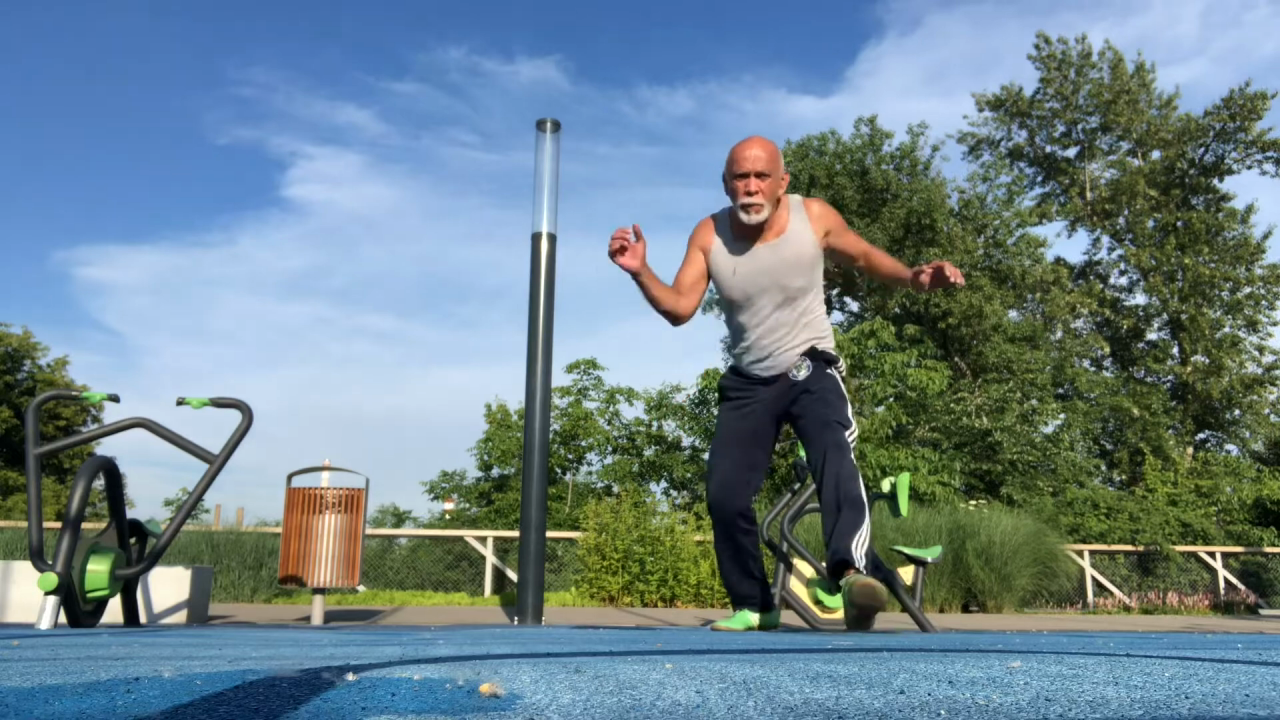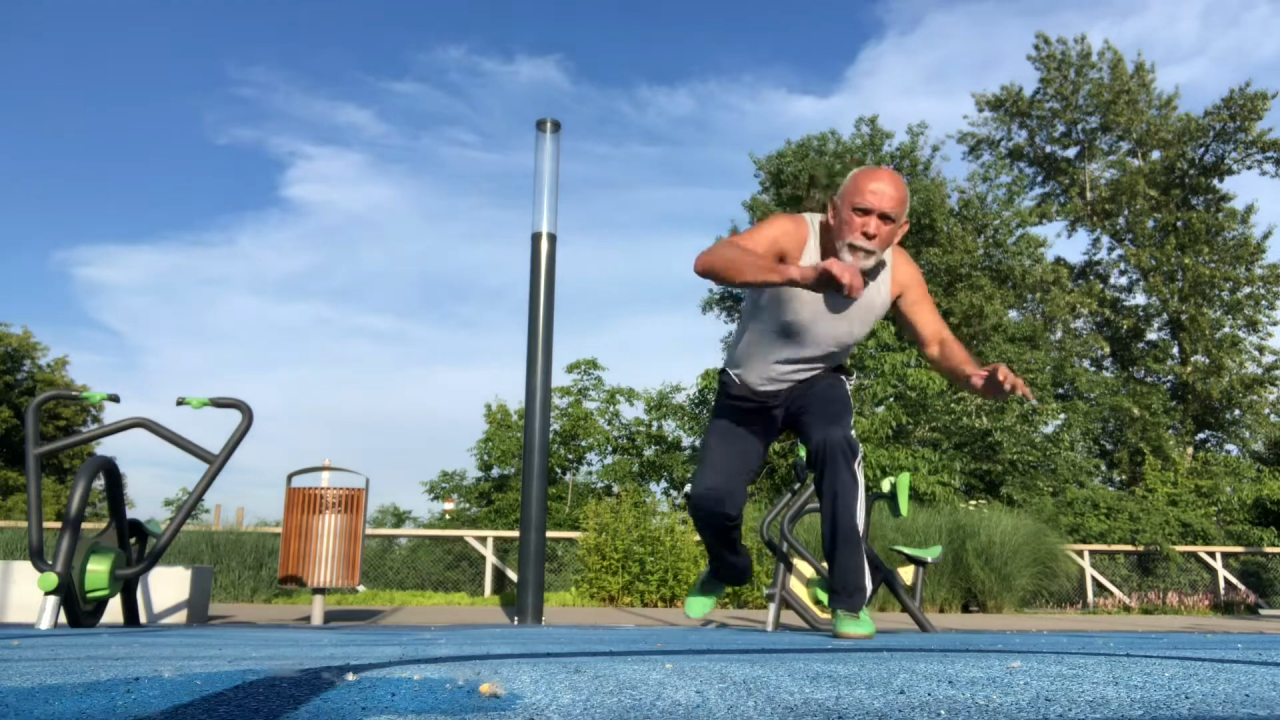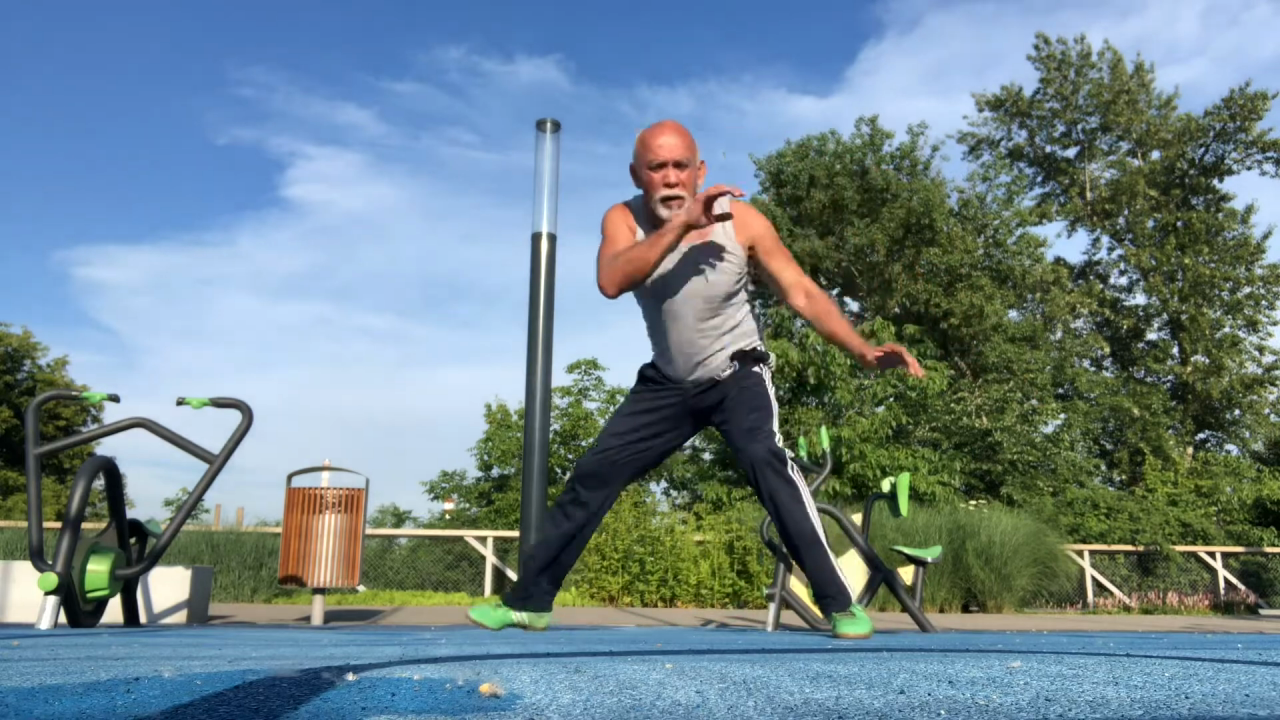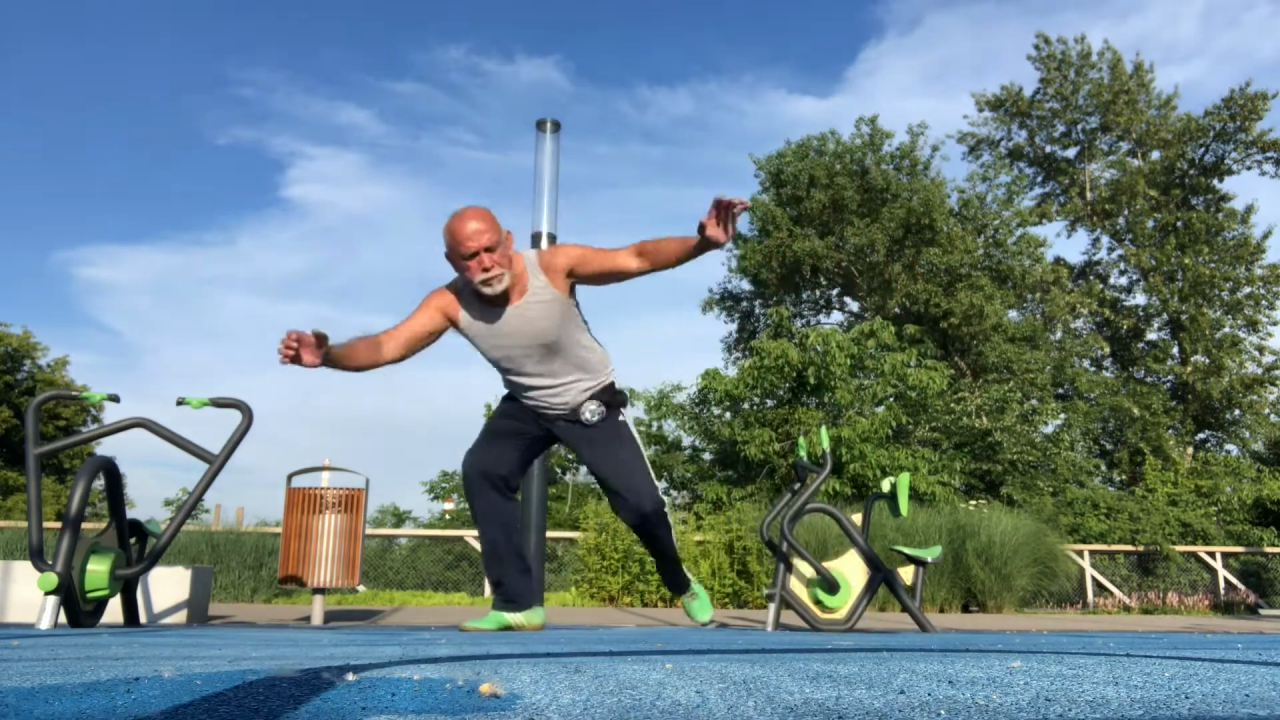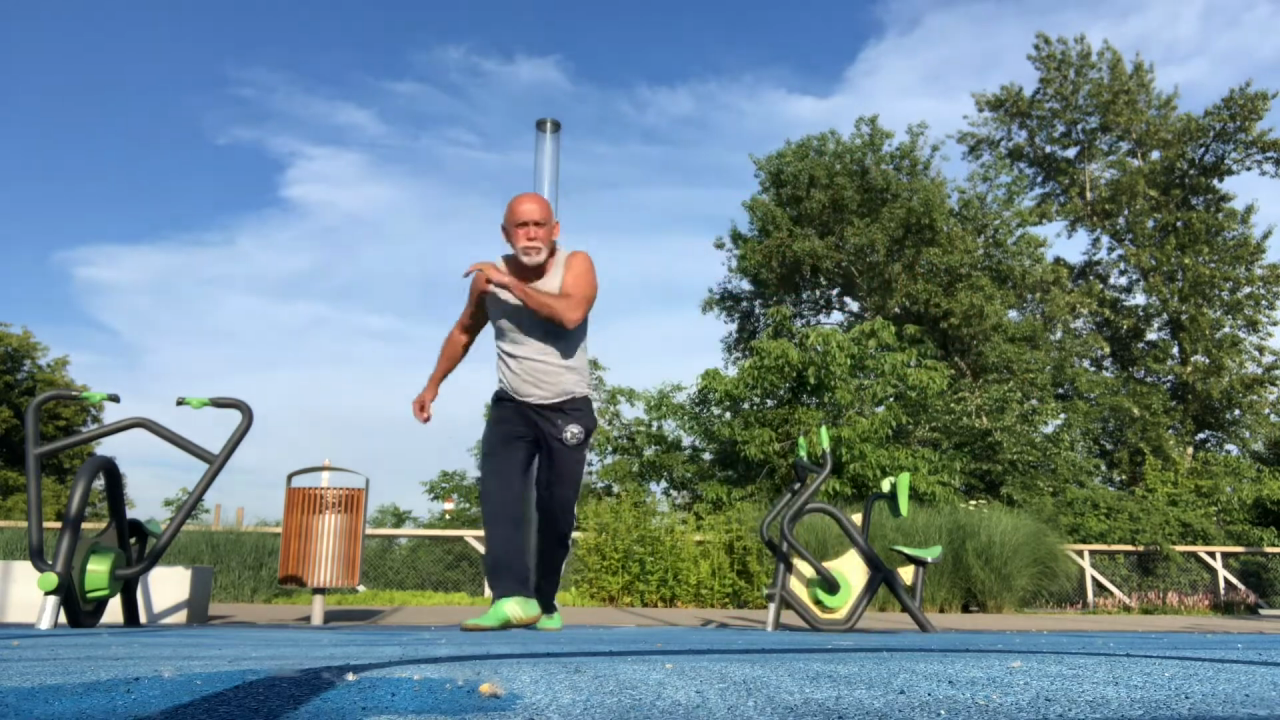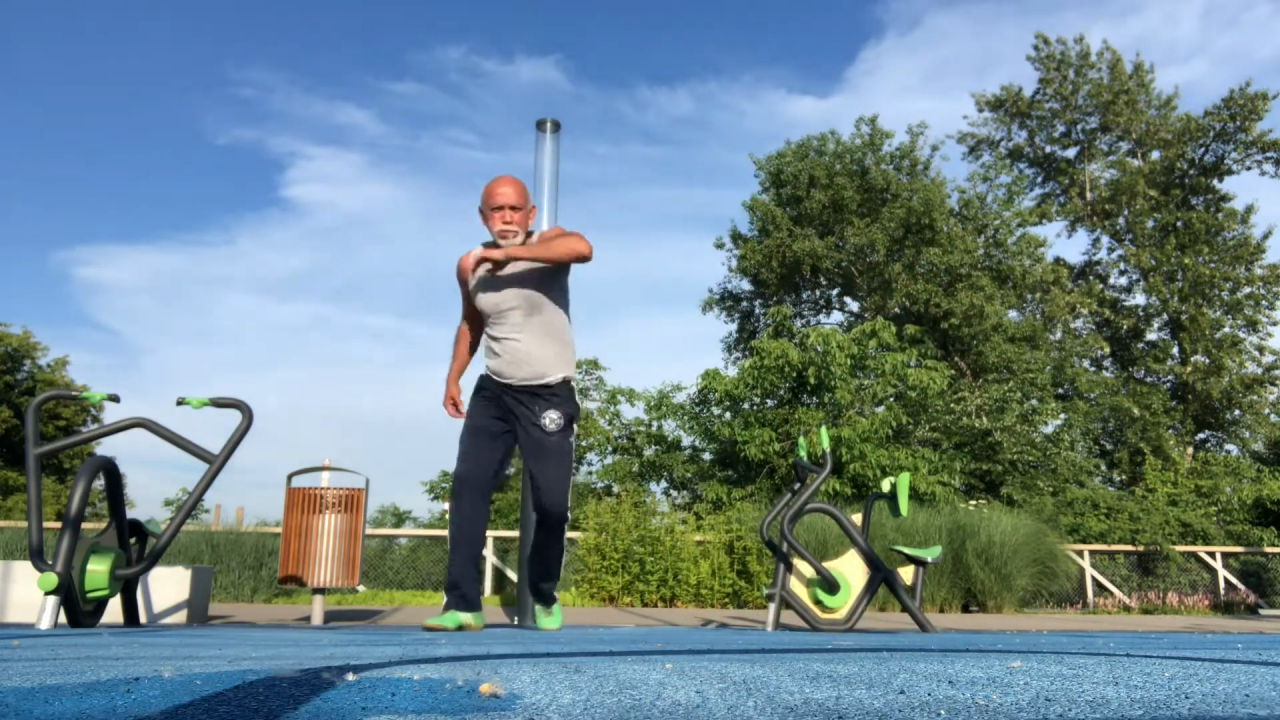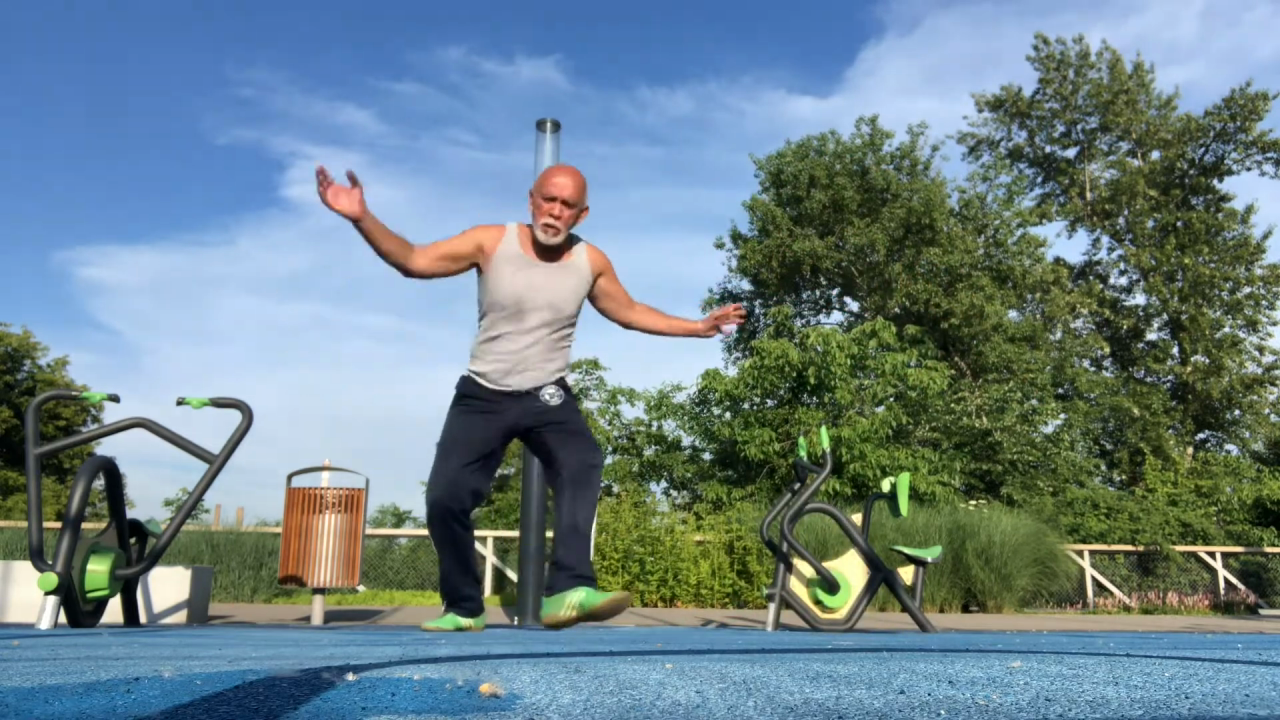
dt=0.5s
person 1, frame 1
left shoulder: (814, 217)
right shoulder: (709, 231)
left elbow: (865, 257)
right elbow: (679, 310)
left wrist: (917, 276)
right wrist: (640, 272)
left hip: (811, 372)
right hip: (748, 382)
left knee: (832, 451)
right knee: (725, 496)
left ankle: (853, 575)
right ankle: (755, 604)
person 1, frame 2
left shoulder: (898, 270)
right shoulder: (791, 233)
left elbow: (938, 343)
right elbow: (708, 262)
left wrist: (978, 378)
right wrist: (804, 275)
left hip: (816, 385)
right hip: (744, 394)
left knee: (835, 449)
right knee: (710, 497)
left ankle: (849, 603)
right ankle: (728, 568)
person 1, frame 3
left shoulder: (743, 219)
right shoulder: (625, 220)
left elbow: (803, 294)
right elbow: (612, 282)
left wrist: (867, 352)
right wrist: (684, 224)
left hip: (737, 373)
right hip: (668, 382)
left knee: (766, 462)
right knee: (594, 474)
left ankle: (838, 603)
right ankle: (529, 599)
person 1, frame 4
left shoulder: (552, 265)
right shoulder: (451, 301)
left elbow: (636, 258)
right elbow: (386, 347)
left wrist: (702, 243)
right wrist: (326, 352)
left hip: (592, 400)
right hip: (525, 406)
left knee: (640, 502)
right knee: (483, 474)
left ankle: (680, 584)
right ankle: (519, 603)
person 1, frame 5
left shoulder: (576, 264)
right shoulder: (486, 277)
left elbow: (571, 316)
right elbow: (463, 332)
left wrist: (510, 284)
right wrist: (431, 386)
left hip: (566, 409)
right hip: (512, 405)
left knee: (558, 515)
right knee: (498, 482)
left ankle: (543, 600)
right ankle: (513, 599)
person 1, frame 6
left shoulder: (551, 243)
right shoulder: (470, 265)
left elbow: (583, 249)
left wrist: (508, 253)
right wrist: (454, 378)
left hip: (550, 394)
right hip: (494, 393)
left knee: (551, 502)
right knee: (469, 483)
left ankle: (543, 595)
right ankle: (463, 605)
person 1, frame 7
left shoulder: (591, 261)
right shoulder: (493, 242)
left elbow: (629, 311)
right elbow: (413, 261)
left wrist: (698, 327)
right wrist: (362, 218)
left hip: (546, 393)
right hip: (483, 393)
left knee: (581, 461)
right knee: (445, 499)
left ankle: (568, 593)
right ankle: (464, 607)
